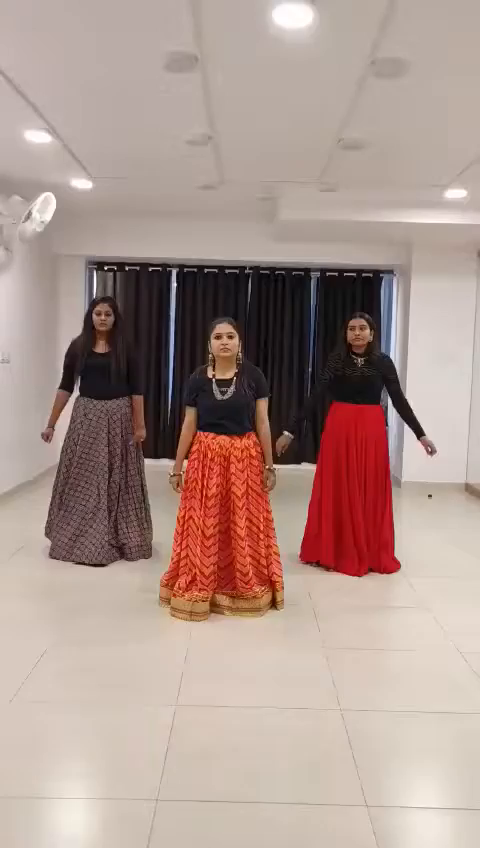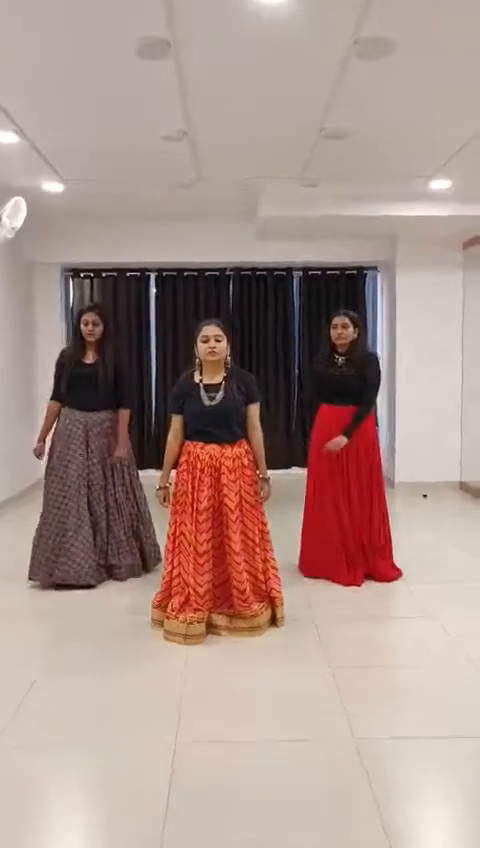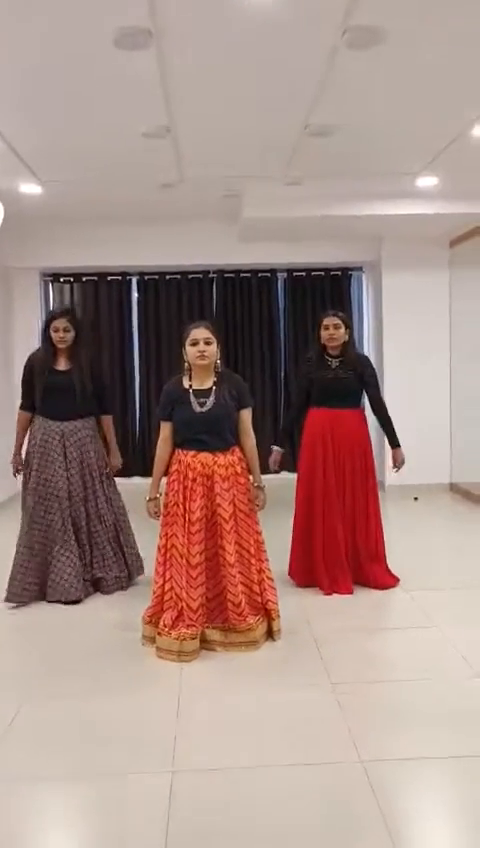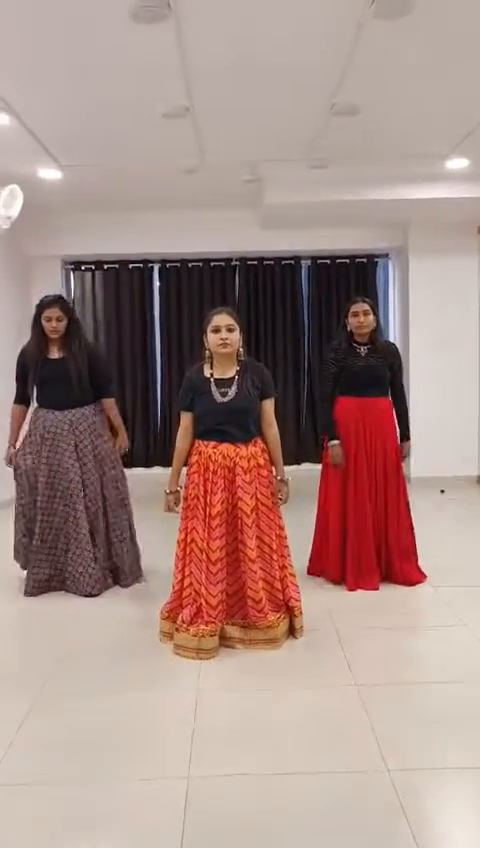
dt=0.5s
person 1, frame 1
left shoulder: (253, 376)
right shoulder: (198, 379)
left elbow: (262, 422)
right elbow: (189, 425)
left wrist: (269, 465)
right wrist: (177, 467)
left hip: (244, 458)
right hip: (207, 458)
left knee: (244, 524)
right knee: (204, 524)
left ankle: (243, 587)
right ankle: (199, 587)
person 1, frame 2
left shoulder: (243, 380)
right shoulder: (184, 384)
left elbow: (254, 429)
right elbow: (175, 434)
left wrist: (263, 474)
right wrist: (163, 479)
left hip: (236, 467)
right hip: (196, 468)
left knee: (238, 538)
right knee: (195, 539)
left ankle: (241, 605)
right ankle: (192, 608)
person 1, frame 3
left shoulder: (234, 385)
right shoulder: (173, 390)
left elbow: (247, 435)
right elbow: (165, 442)
left wrist: (257, 481)
right wrist: (153, 490)
left hip: (229, 476)
right hip: (186, 478)
left knee: (232, 549)
right knee: (187, 551)
left ankle: (235, 618)
right ankle: (186, 622)
person 1, frame 4
left shoulder: (257, 373)
right shoulder: (194, 378)
left elbow: (269, 426)
right elbow: (185, 432)
left wrist: (280, 475)
right wrist: (172, 483)
left hip: (251, 469)
right hip: (207, 470)
left knee: (253, 545)
right knee: (207, 547)
left ankle: (257, 616)
right ankle: (204, 619)
person 2, frame 1
left shoulder: (125, 348)
right shoulder: (78, 347)
left elbow: (136, 389)
right elbow: (66, 386)
left wrist: (140, 424)
right wrist: (51, 423)
left hip: (119, 417)
right hip: (87, 417)
left knee: (119, 480)
right knee: (83, 479)
left ankle: (123, 539)
right ankle: (78, 539)
person 2, frame 2
left shoulder: (114, 358)
right shoulder: (67, 356)
left elbow: (124, 403)
right elbow: (57, 398)
left wrist: (122, 442)
right wrist: (42, 436)
left hip: (105, 429)
right hip: (71, 430)
left knee: (109, 496)
right knee: (67, 498)
left ankle: (114, 558)
right ankle: (66, 563)
person 2, frame 3
left shoulder: (88, 364)
right shoulder: (35, 363)
left elbow: (104, 408)
right elbow: (26, 408)
left wrist: (113, 449)
right wrist: (18, 450)
left hip: (83, 440)
right hip: (45, 441)
left knee: (88, 507)
right knee: (45, 511)
left ankle: (96, 572)
right ankle: (41, 579)
person 2, frame 4
left shoulder: (84, 350)
right shoulder: (29, 354)
left elbow: (104, 392)
right elbow: (21, 400)
left wrist: (120, 430)
right wrist: (12, 443)
left hip: (86, 428)
right hip: (47, 432)
left knee: (94, 500)
right knee: (50, 504)
left ankle: (98, 569)
right ankle: (50, 571)
person 3, frame 1
left shoulder: (383, 362)
right shoulder: (336, 360)
left elbow: (398, 399)
right elbow: (317, 395)
left wrist: (420, 433)
right wrist: (291, 429)
left hip: (371, 429)
right hip: (339, 428)
left knee: (371, 492)
right knee: (335, 490)
left ankle: (372, 554)
right ankle: (335, 552)
person 3, frame 2
left shoulder: (368, 360)
right shoulder: (321, 361)
left elbow: (368, 403)
right elbow: (315, 401)
left wrist: (345, 435)
right wrist: (317, 435)
left hip: (359, 432)
right hip: (325, 431)
left knee: (362, 498)
right knee: (327, 498)
left ankle: (370, 561)
right ankle: (330, 561)
person 3, frame 3
left shoulder: (360, 363)
right shoulder: (312, 364)
left elbow: (377, 403)
right elbow: (298, 406)
left wrist: (395, 444)
right wrist: (279, 445)
left hip: (353, 436)
right hip: (318, 437)
left knee: (356, 503)
right knee: (320, 503)
left ankle: (365, 568)
right ankle: (323, 569)
person 3, frame 4
left shoulder: (389, 351)
right shoulder: (337, 351)
left elbow: (398, 395)
right elbow: (326, 397)
left wrist: (405, 436)
right wrist: (332, 439)
left hip: (381, 427)
right hip: (346, 426)
left knee: (385, 496)
right knee: (347, 497)
left ankle: (393, 564)
right ankle: (348, 564)
